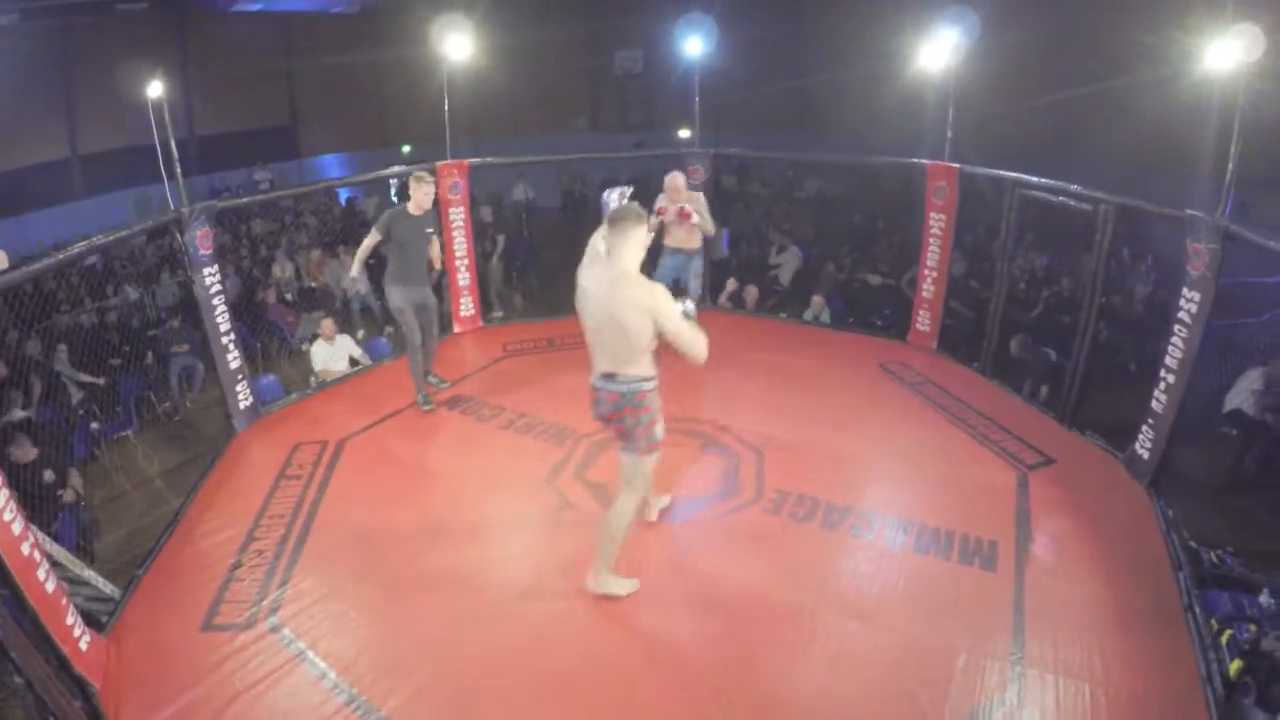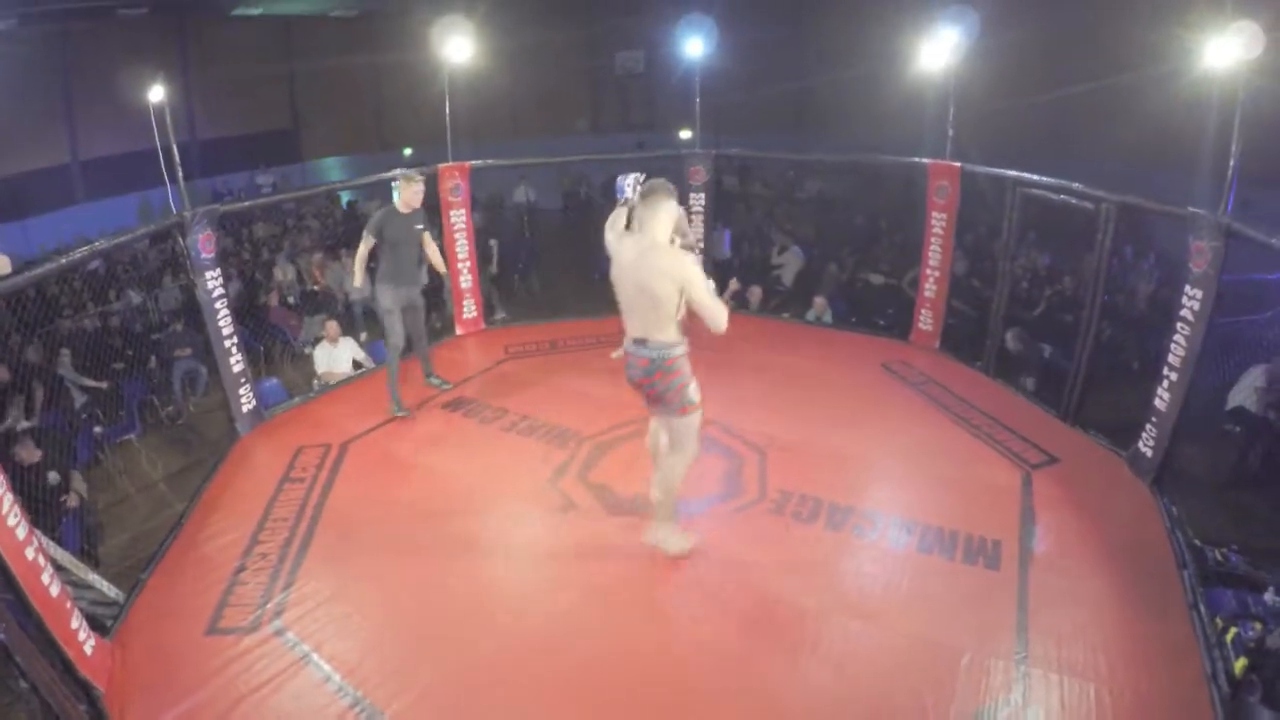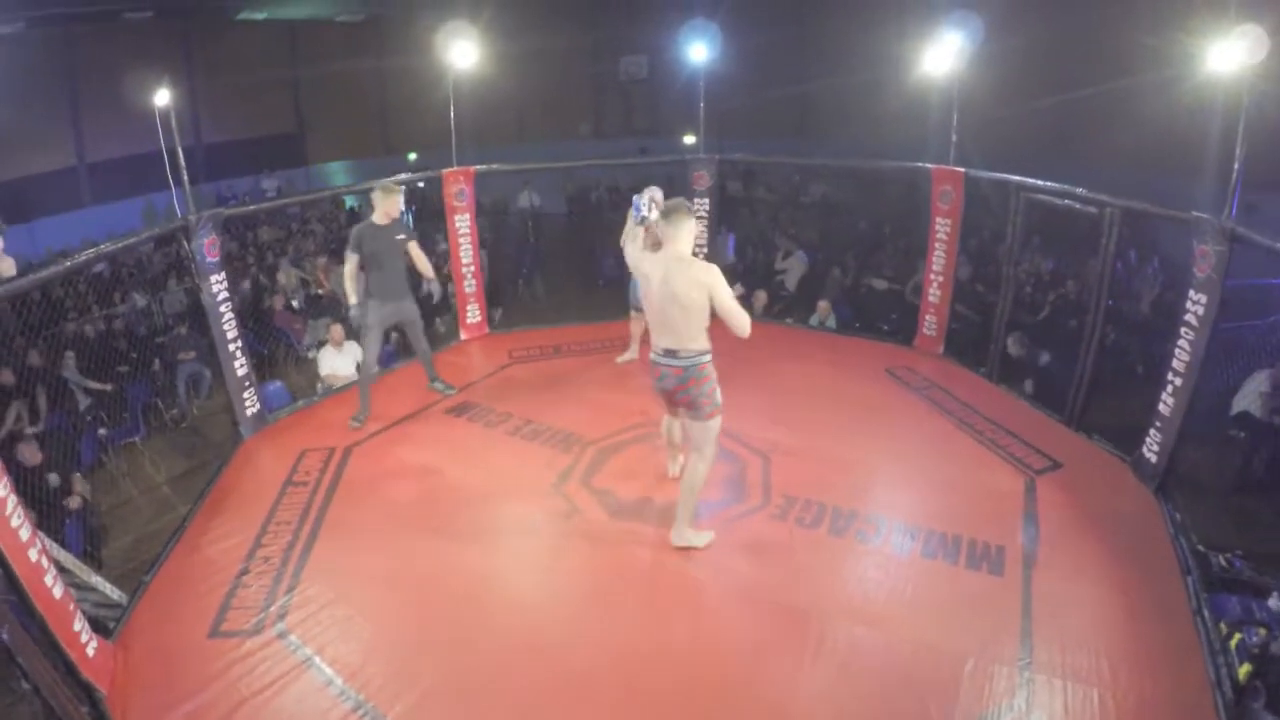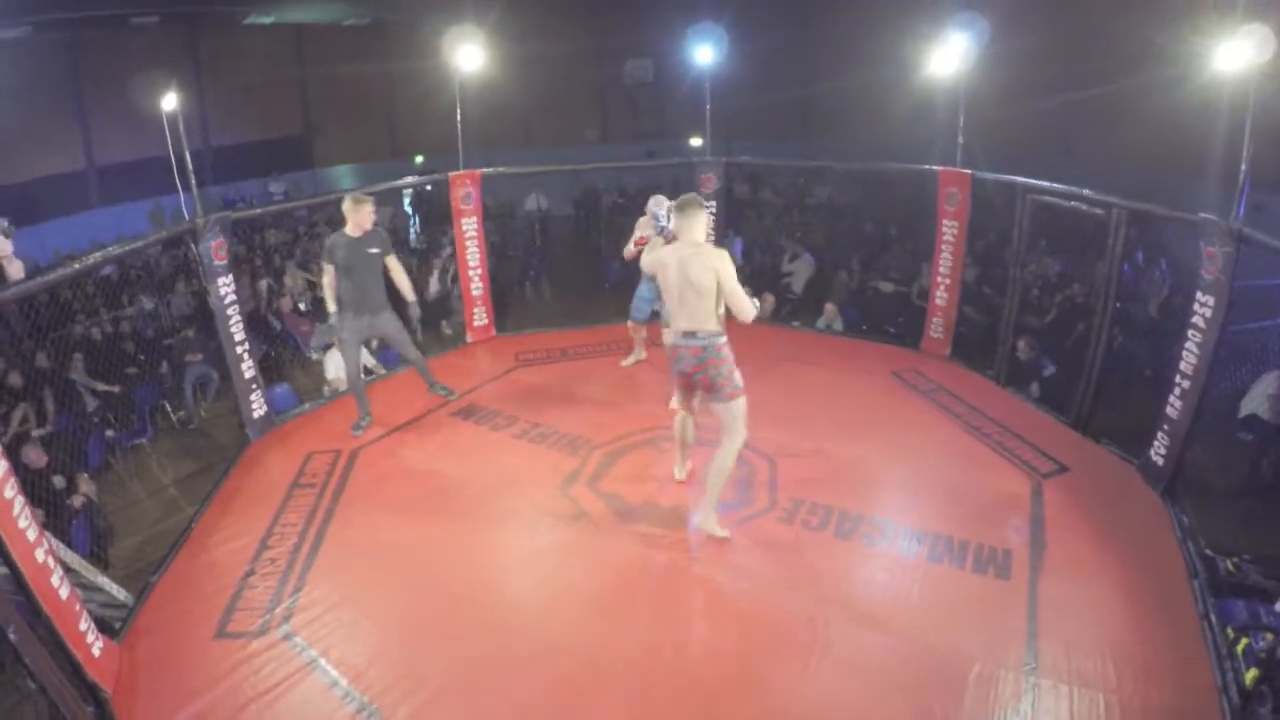
dt=0.2s
person 1, frame 1
left shoulder: (587, 275)
right shoulder: (651, 296)
left elbow: (595, 250)
right elbow: (699, 352)
left wrist: (610, 217)
right wrist: (686, 316)
left hip: (601, 391)
right hip: (636, 398)
left knee: (634, 451)
right knee: (632, 490)
left ankle: (648, 506)
right ankle: (601, 576)
person 1, frame 2
left shoulder: (621, 249)
right shoulder: (680, 263)
right elbow: (719, 324)
left wrist: (625, 203)
right wrist: (708, 294)
left hip: (634, 357)
right hip: (667, 363)
left knee: (659, 418)
right knee: (685, 449)
left ankle: (661, 487)
right ankle: (662, 526)
person 1, frame 3
left shoulder: (645, 265)
right shoulder: (705, 273)
left elbow: (630, 250)
right elbow: (743, 329)
left wrist: (638, 223)
right wrist: (730, 302)
left hip: (660, 366)
right hip: (695, 370)
left knee: (673, 412)
right knee: (703, 452)
left ankle: (674, 462)
right ankle: (682, 528)
person 1, frame 4
left shoulder: (663, 255)
right shoulder: (716, 257)
left elbow: (646, 261)
right elbow: (744, 313)
right wrist: (751, 305)
left hip: (679, 351)
right hip: (712, 352)
left knee: (685, 408)
right knee: (735, 434)
left ankle: (681, 465)
right ankle: (706, 512)
person 2, frame 1
left shoulder: (430, 216)
right shoulder: (392, 218)
right elbow: (368, 244)
left wrist: (436, 269)
right wrist: (354, 272)
left hip: (422, 286)
right hip: (397, 288)
left knee: (432, 335)
right knee: (413, 339)
left ankle: (427, 373)
right ankle: (421, 391)
person 2, frame 2
left shoulder: (418, 214)
right shoulder: (382, 218)
left elbow: (428, 244)
right elbow: (363, 250)
left wrist: (443, 272)
right wrist: (358, 283)
left hip: (412, 285)
right hip: (388, 288)
left knee: (420, 335)
right knee: (395, 343)
left ankle: (429, 374)
right ankle: (394, 398)
person 2, frame 3
left shoulder: (401, 225)
right shoulder: (360, 232)
left elbow: (416, 252)
right elbow: (350, 268)
left wrist: (432, 279)
right wrist: (353, 302)
left hip: (404, 298)
right hip: (376, 303)
left knee: (421, 345)
right knee: (369, 359)
left ankle: (434, 380)
right ankle: (363, 408)
person 2, frame 4
left shoulder: (378, 237)
right shoulder: (333, 244)
left elbow: (396, 270)
right elbow: (328, 279)
left wrist: (412, 300)
right wrist: (333, 313)
left hip: (381, 313)
right hip: (351, 318)
left knee: (413, 355)
right knee: (352, 373)
left ankle: (433, 384)
right ankle: (364, 414)
